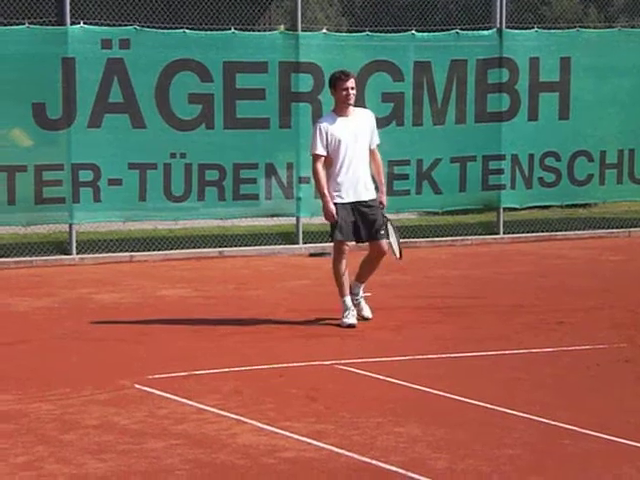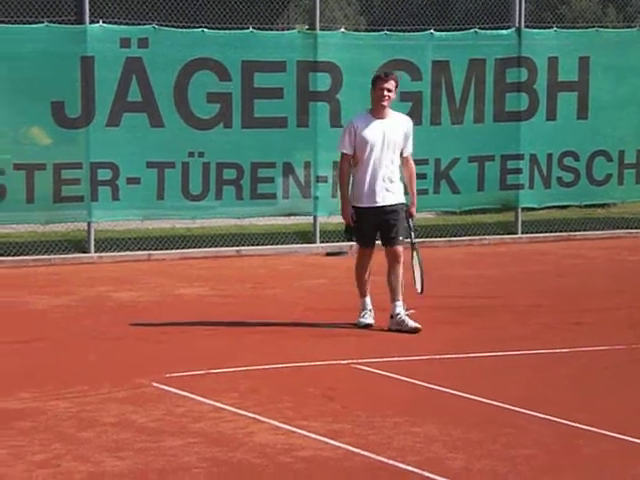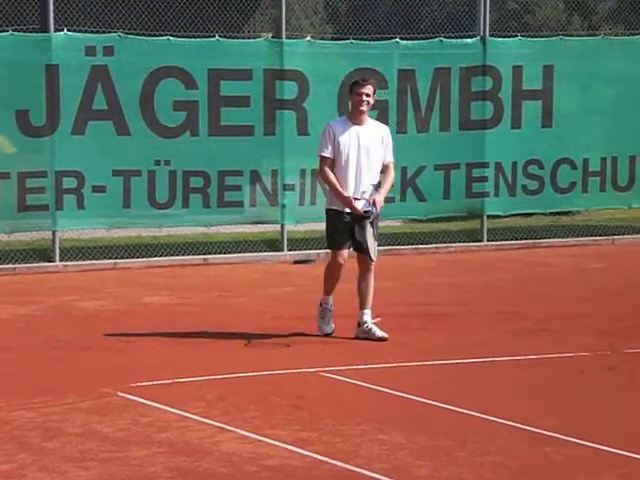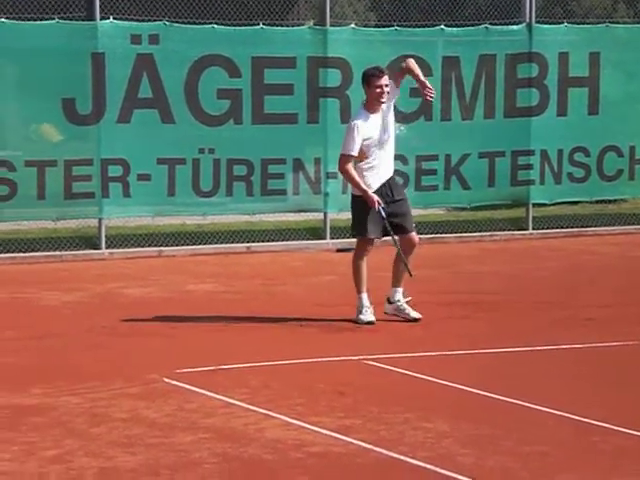
dt=0.7s
person 1, frame 1
left shoulder: (367, 117)
right shoulder: (324, 125)
left elbow: (374, 155)
right elbow: (318, 165)
left wrist: (382, 190)
right wrist: (325, 200)
left hip: (367, 196)
right hip: (340, 199)
left knee: (380, 248)
right knee: (341, 250)
left ankle: (356, 291)
right ankle: (347, 307)
person 1, frame 2
left shoulder: (404, 123)
right shoulder: (356, 124)
left elbow: (407, 163)
right elbow: (345, 165)
left wrist: (413, 200)
right wrist: (345, 203)
left hip: (394, 201)
right hip: (362, 202)
left knee: (396, 255)
right knee: (364, 255)
left ankle: (397, 314)
right ankle: (366, 308)
person 1, frame 3
left shoulder: (382, 131)
right shoulder: (333, 128)
left elbow: (389, 169)
right elbow: (324, 168)
left wrist: (381, 194)
right wrist: (345, 196)
left hip: (368, 209)
right hip: (339, 208)
left knee: (368, 263)
right knee: (338, 259)
left ankle: (365, 322)
right ankle: (326, 303)
person 1, frame 4
left shoulder: (388, 101)
right shoulder: (358, 124)
left elbow: (407, 64)
right elbow: (345, 165)
left wrist: (422, 81)
right wrist: (366, 193)
left hip: (390, 184)
right hip: (367, 192)
left knee: (411, 241)
right knee: (364, 246)
left ankle: (395, 300)
right ankle: (364, 305)
